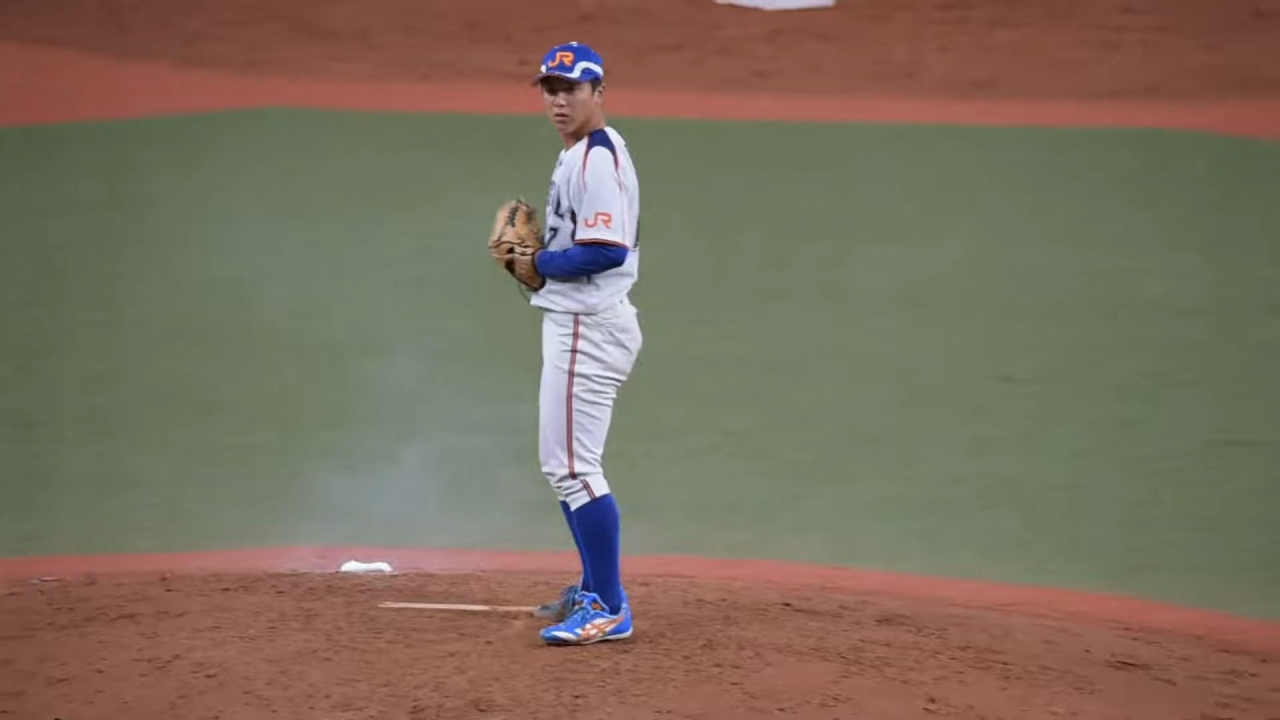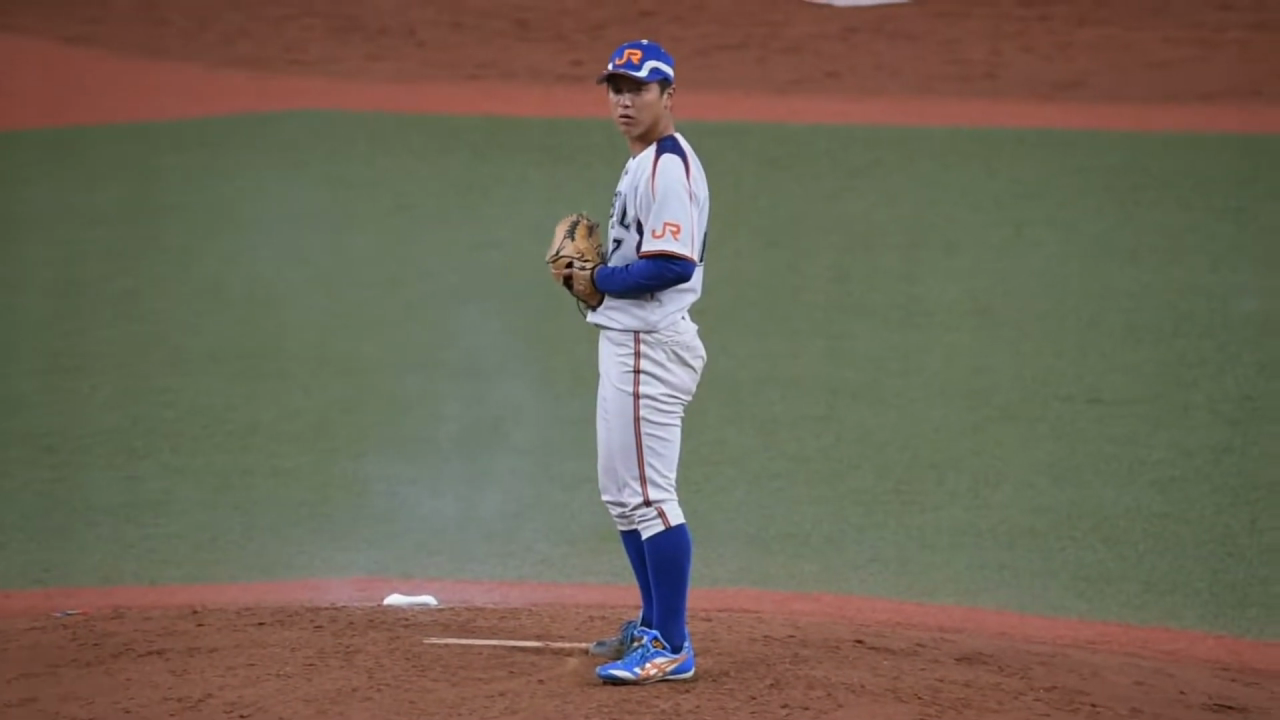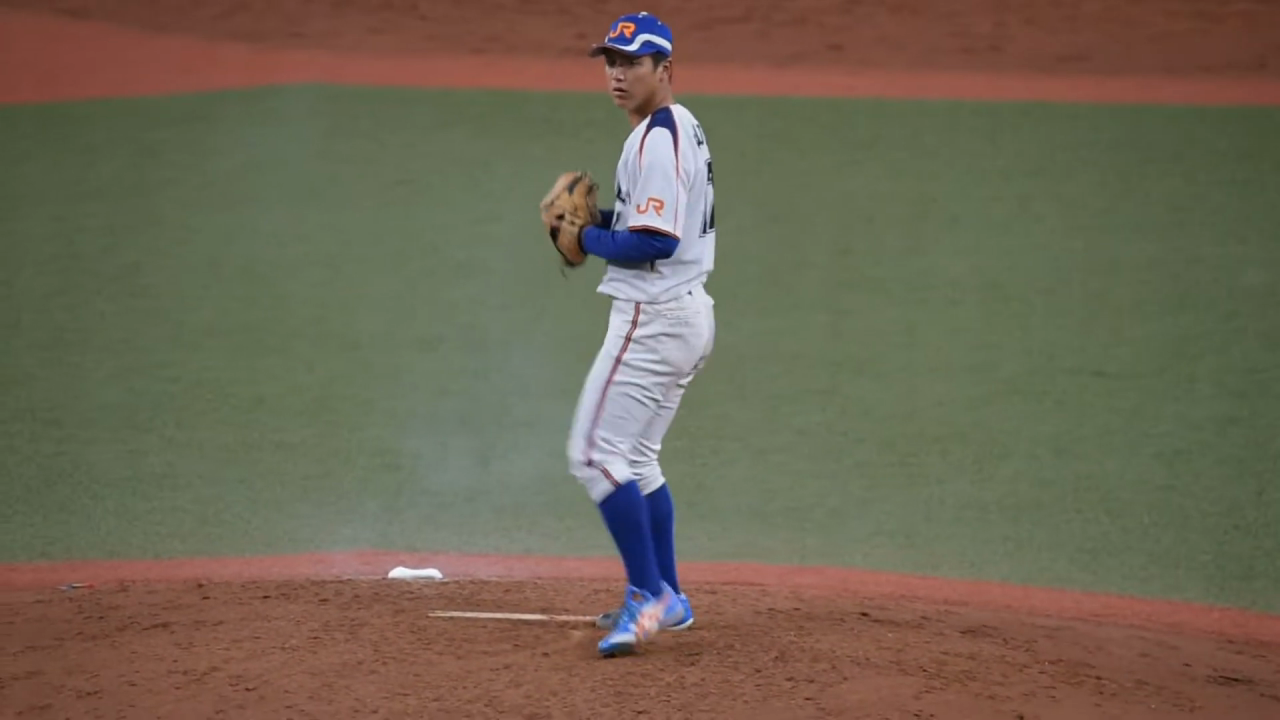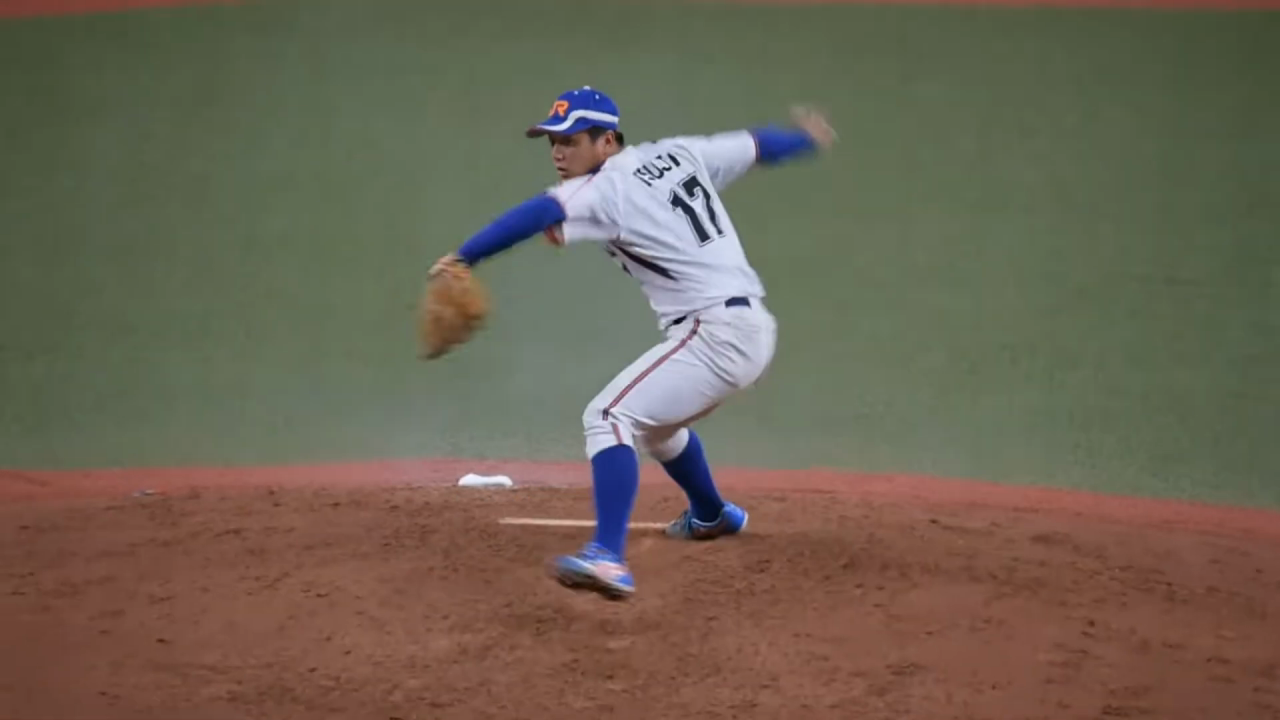
dt=1s
person 1, frame 1
left shoulder: (599, 156)
right shoulder: (576, 155)
left elbow: (606, 251)
left wrist: (540, 263)
right wrist: (541, 261)
left hip: (588, 329)
right hip: (575, 324)
left knee: (574, 466)
right knee: (562, 463)
left ankle: (610, 608)
right ankle: (595, 590)
person 1, frame 2
left shoulder: (669, 163)
right shoulder: (642, 162)
left elbow: (672, 265)
left wrist: (599, 278)
right wrist: (599, 273)
left hip: (649, 348)
right hip: (628, 344)
left knee: (648, 495)
right knee: (623, 494)
left ankle: (672, 647)
right ankle: (654, 624)
person 1, frame 3
left shoulder: (661, 138)
right shoulder: (676, 131)
left elbow: (650, 245)
left wrist: (584, 238)
right wrist: (600, 218)
left hip: (656, 321)
right hip: (679, 316)
left knee: (600, 457)
right knee: (629, 460)
left ankle: (659, 597)
right ankle: (652, 588)
person 1, frame 4
left shoulder: (602, 190)
right shoulder: (676, 154)
left elbow: (539, 212)
right elbow: (760, 145)
left wrist: (463, 255)
right wrist: (807, 136)
left hip: (720, 335)
right hip: (751, 330)
left knee: (607, 418)
right knee: (656, 423)
left ankle: (608, 557)
right ankle: (713, 513)
